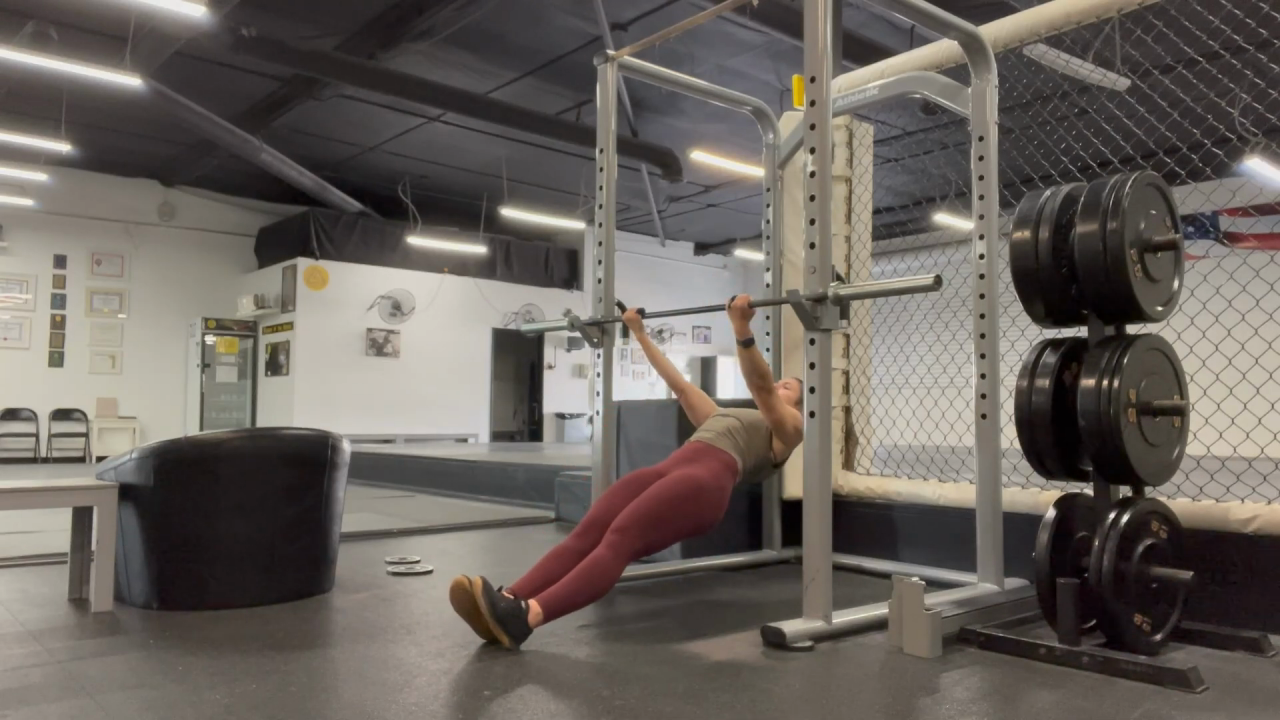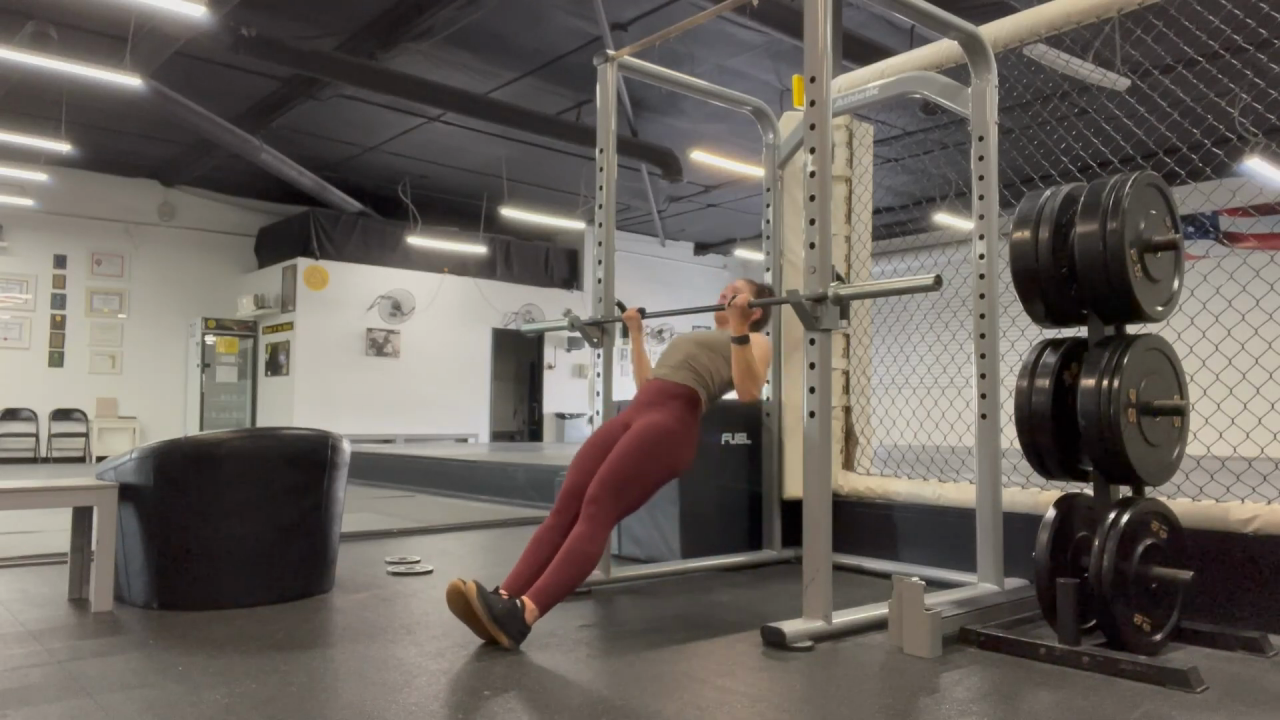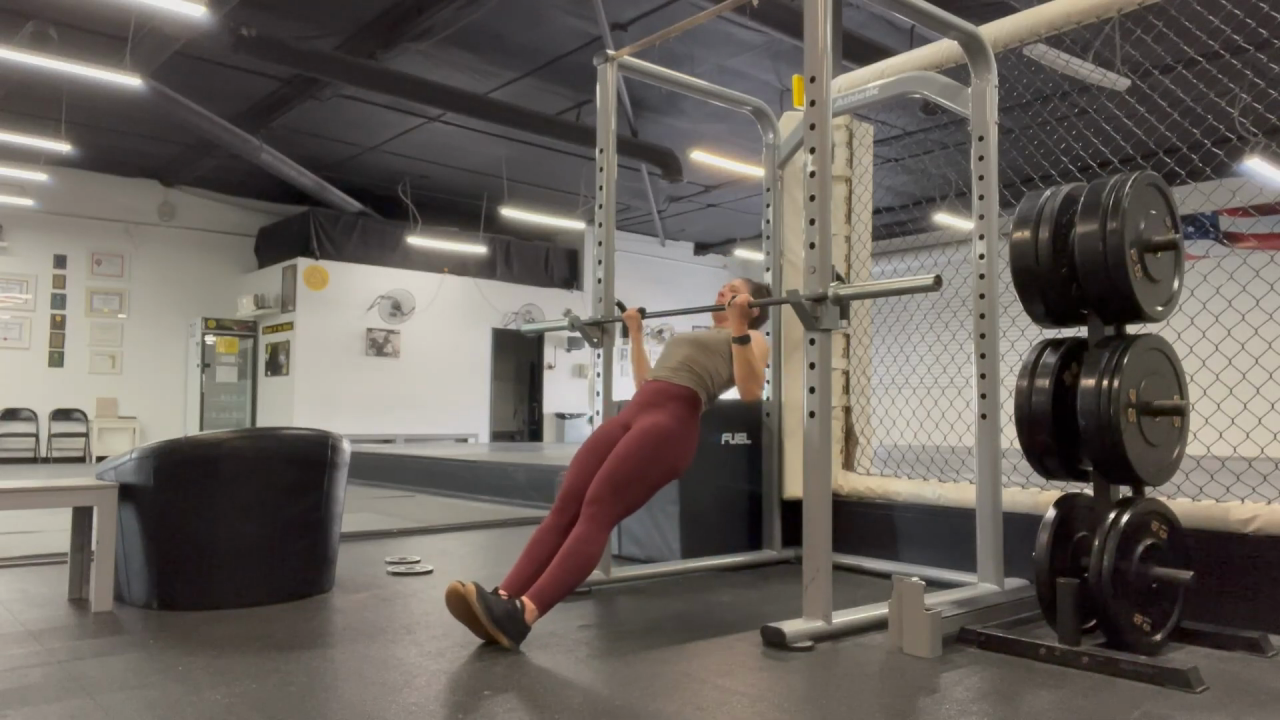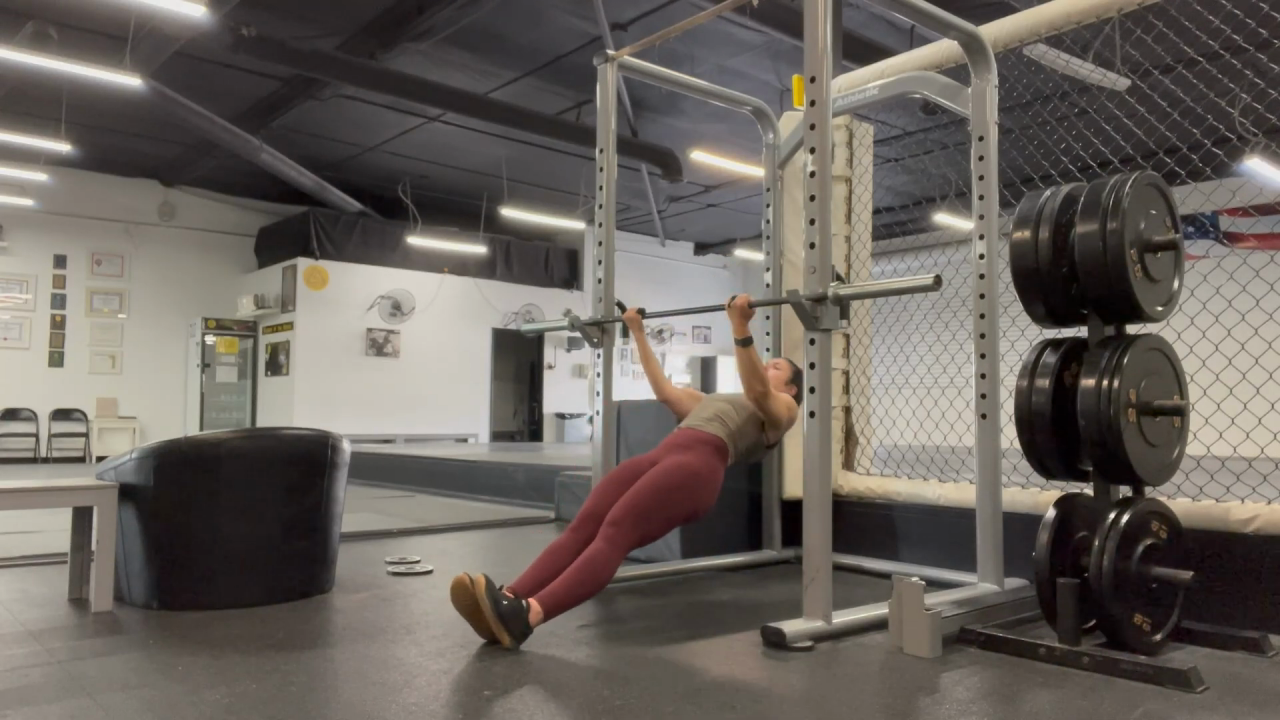
dt=0.5s
person 1, frame 1
left shoulder: (788, 428)
right shoulder: (722, 418)
left elbow: (762, 386)
right elbow: (681, 386)
left wrist: (743, 329)
right wrist: (640, 333)
left hip: (706, 480)
right hip: (668, 469)
left knee: (619, 540)
right knee: (586, 534)
left ankle: (524, 618)
right ankle: (508, 602)
person 1, frame 2
left shoulder: (754, 341)
right shoulder: (698, 338)
left elbow: (749, 391)
left wrist: (738, 330)
right wrist: (636, 334)
left hip: (672, 422)
right hip: (633, 413)
left knee: (596, 512)
right knee: (565, 509)
left ankle: (522, 615)
right ankle: (502, 601)
person 1, frame 3
left shoulder: (748, 338)
right shoulder: (697, 339)
left elbow: (751, 391)
left wrist: (740, 327)
right wrist: (636, 334)
left hip: (673, 421)
right hip: (632, 413)
left knee: (597, 512)
right knee: (565, 509)
left ankle: (522, 615)
right ankle: (502, 600)
person 1, frame 4
left shoulder: (781, 412)
right shoulder: (716, 401)
left elbow: (757, 391)
right elbow: (665, 391)
left wrist: (741, 330)
right wrist: (639, 335)
left hip: (699, 466)
right hip: (659, 455)
left knee: (614, 533)
right knee: (582, 527)
left ankle: (525, 617)
right ankle: (508, 600)
